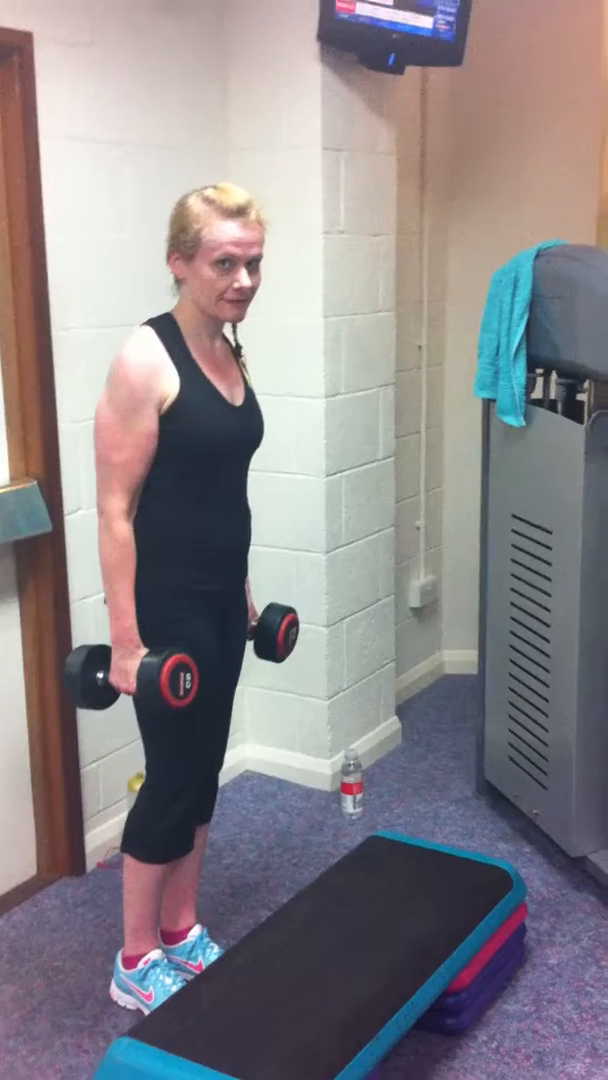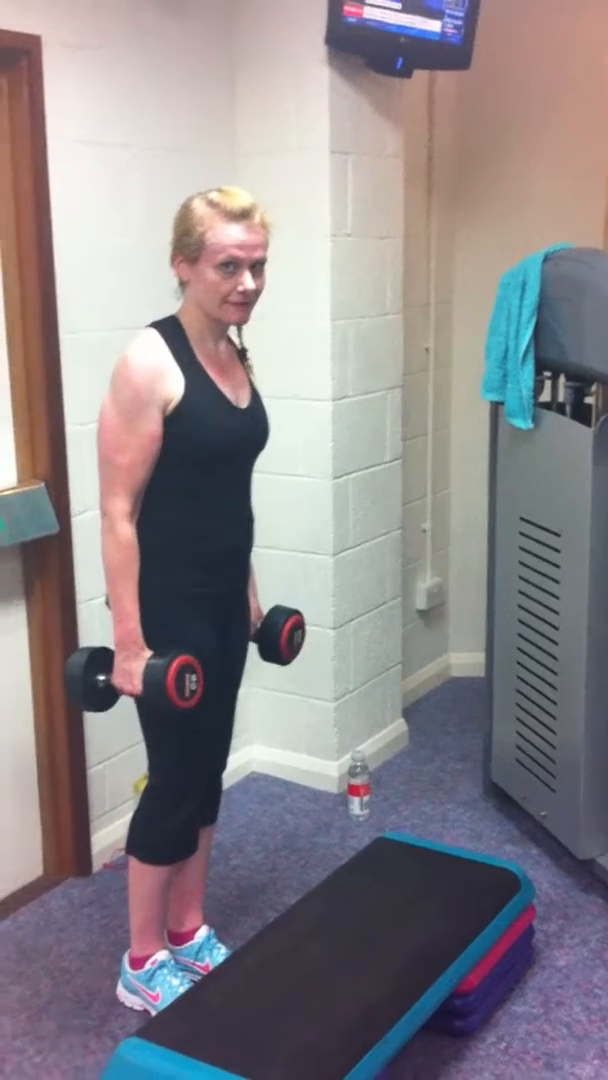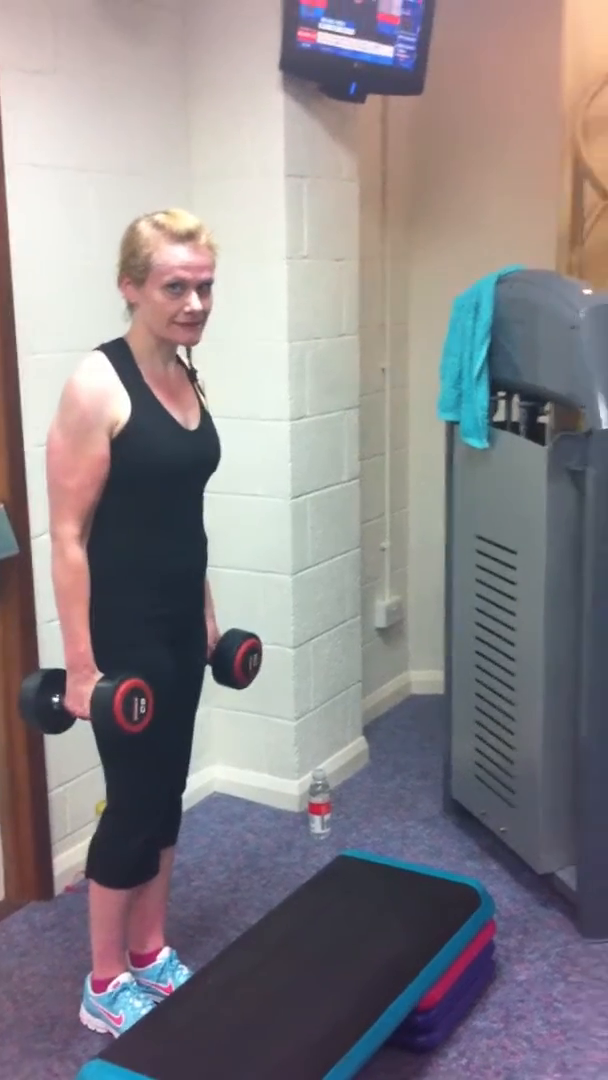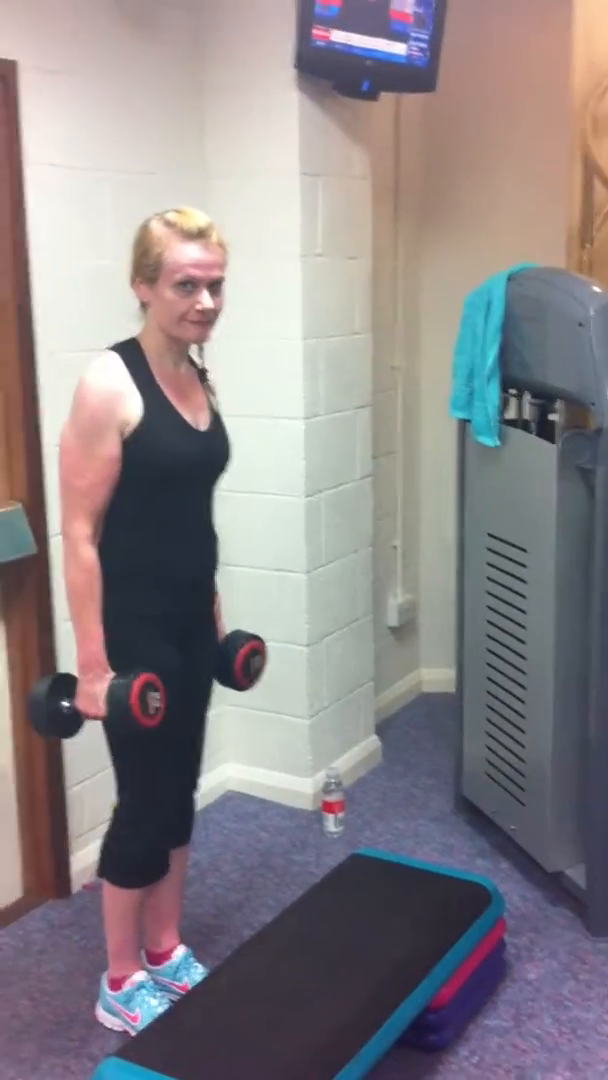
dt=0.5s
person 1, frame 1
left shoulder: (229, 351)
right shoulder: (145, 360)
right elbow: (115, 509)
right wrist: (125, 638)
left hip: (221, 597)
right hip: (166, 605)
left knee: (204, 768)
right knee: (172, 775)
left ankle: (183, 934)
right ankle: (136, 962)
person 1, frame 2
left shoulder: (235, 355)
right shoulder: (149, 362)
right elbow: (118, 511)
left wrist: (249, 592)
right wrist: (129, 639)
left hip: (221, 600)
right hip: (167, 606)
left knee: (208, 770)
right knee: (174, 777)
left ankle: (190, 934)
right ankle: (142, 963)
person 1, frame 3
left shoulder: (185, 376)
right shoulder: (97, 385)
right elbow: (68, 534)
left wrist: (207, 613)
right wrist: (80, 662)
left hip: (180, 621)
right hip: (124, 629)
left knee: (167, 791)
right knee: (134, 801)
left ankle: (152, 954)
right ankle: (105, 985)
person 1, frame 4
left shoulder: (197, 377)
right shoulder: (109, 385)
right elbow: (79, 533)
right wrist: (92, 662)
left hip: (190, 620)
right hip: (133, 627)
left knee: (178, 790)
right knee: (144, 800)
left ankle: (167, 953)
right ankle: (121, 984)
